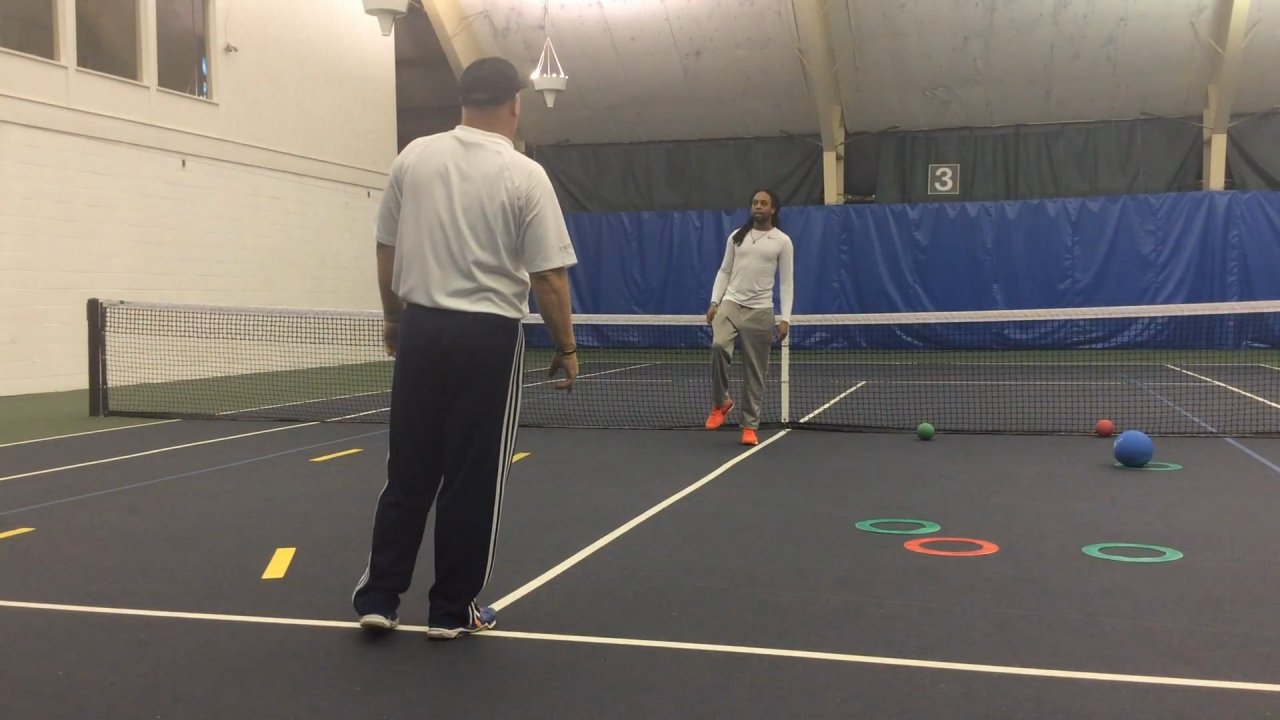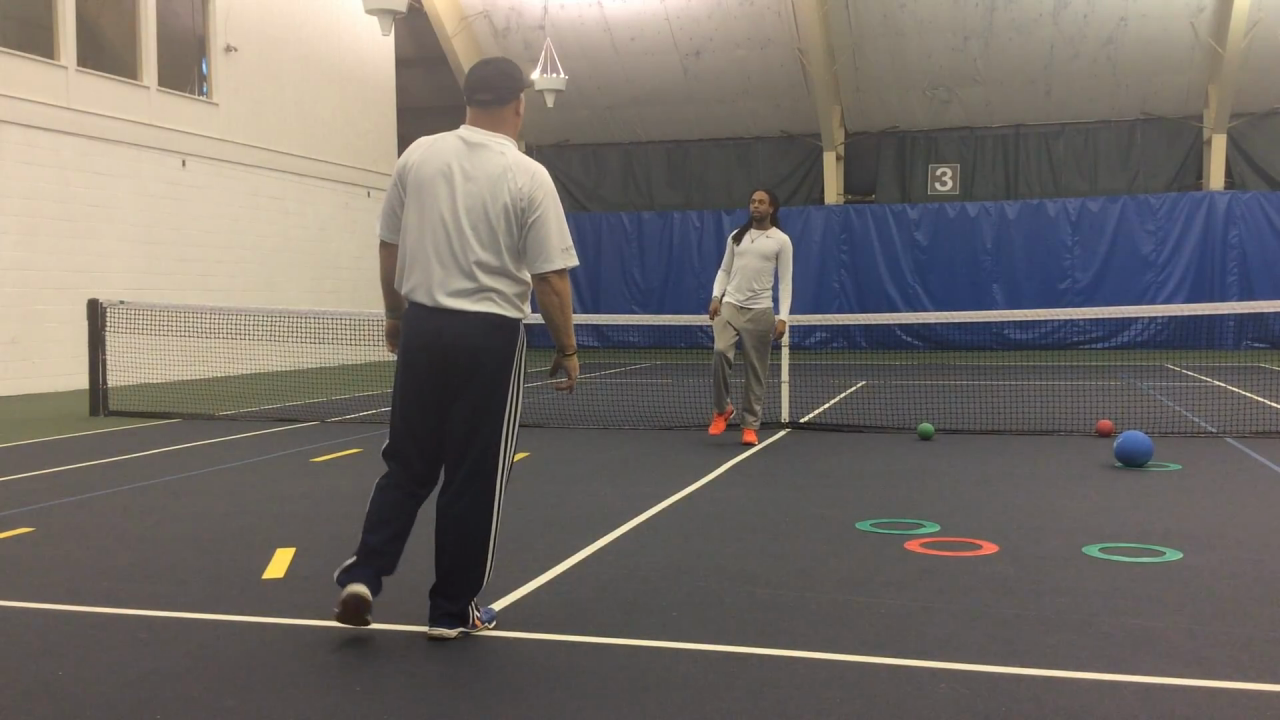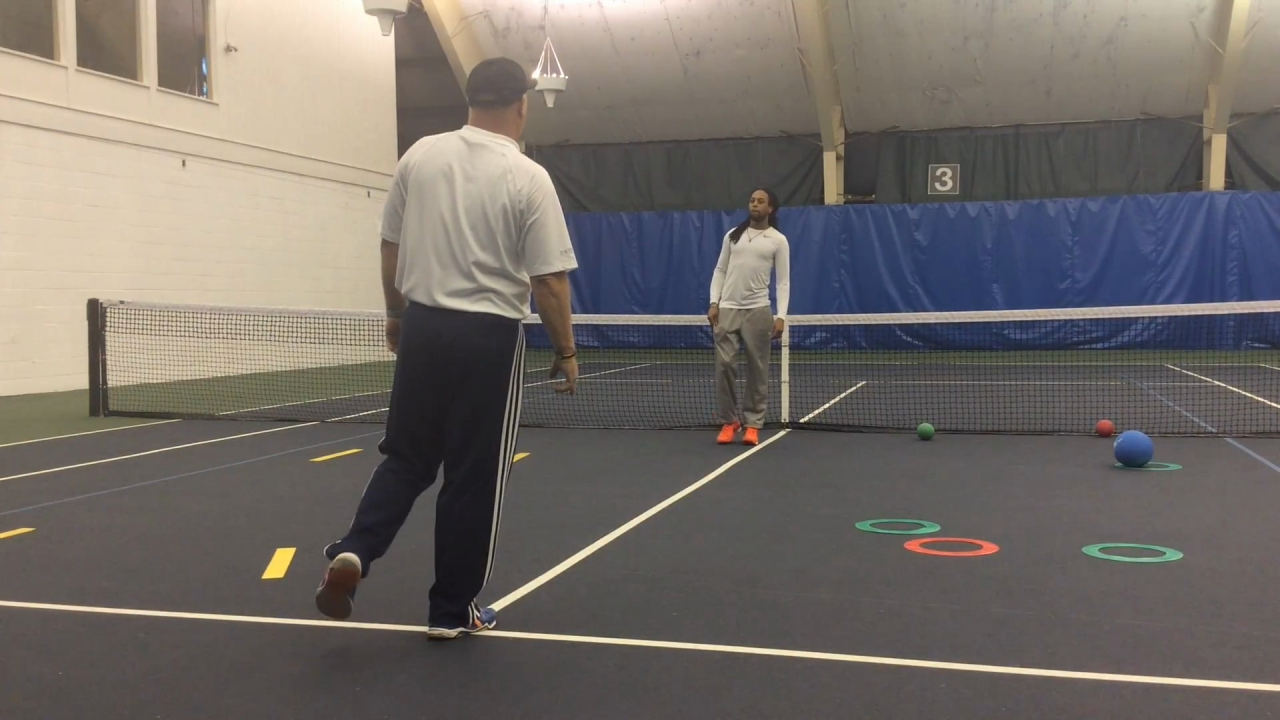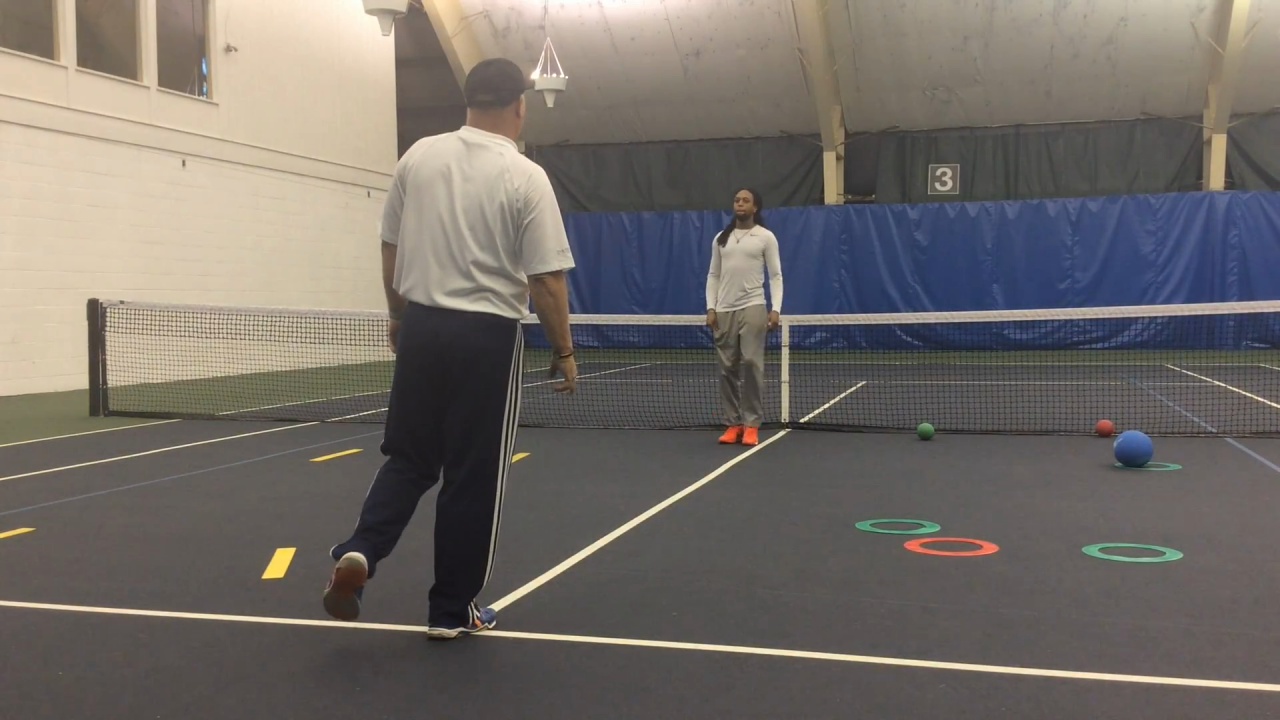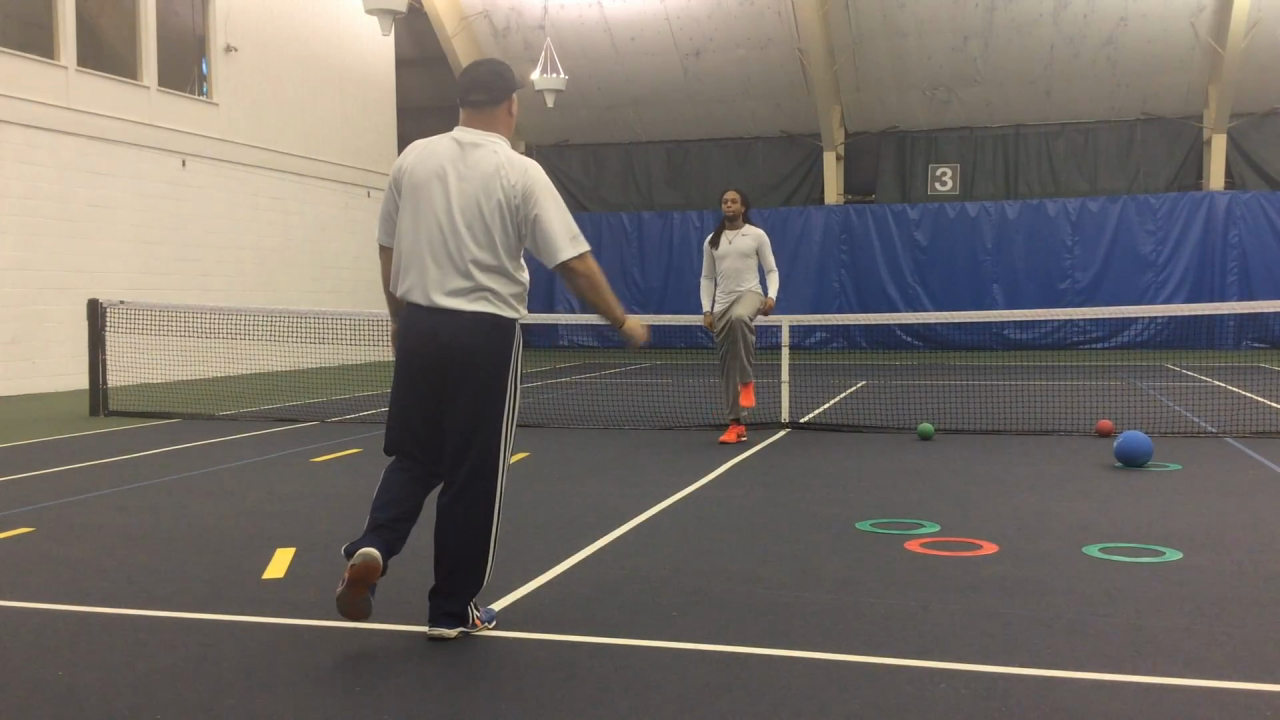
dt=0.3s
person 1, frame 1
left shoulder: (413, 157)
right shoulder: (524, 175)
left elbow: (386, 251)
right elbow: (548, 277)
left wrist: (393, 318)
right wrist: (566, 348)
left hip: (421, 330)
right hip: (488, 336)
left knee: (408, 475)
right knee: (472, 480)
left ankle: (378, 596)
right ankle: (452, 610)
person 1, frame 2
left shoulder: (417, 156)
right shoulder: (528, 176)
left elbow: (389, 250)
right elbow: (551, 279)
left wrist: (395, 316)
right wrist: (567, 349)
left hip: (423, 328)
right hip: (489, 337)
left knee: (407, 466)
right knee: (473, 479)
left ankle: (363, 573)
right ankle: (452, 609)
person 1, frame 3
left shoulder: (419, 156)
right shoulder: (529, 177)
left elbow: (390, 247)
right elbow: (549, 281)
left wrist: (395, 314)
right wrist: (566, 352)
left hip: (422, 327)
right hip: (488, 336)
left knee: (405, 459)
right knee: (473, 479)
left ankle: (353, 553)
right ankle: (452, 610)
person 1, frame 4
left shoulder: (417, 156)
right shoulder: (525, 177)
left elbow: (390, 248)
right elbow: (546, 280)
left wrist: (398, 316)
right wrist: (564, 352)
left hip: (421, 327)
right hip: (486, 336)
left knee: (408, 459)
right knee: (472, 478)
left ankle: (359, 552)
right ankle: (451, 609)
person 1, frame 5
left shoulder: (412, 158)
right shoulder: (520, 172)
left elbow: (388, 252)
right elbow: (574, 263)
left wrist: (400, 318)
right wrist: (622, 320)
left hip: (420, 327)
right hip: (484, 334)
left knee: (412, 458)
right knee: (473, 478)
left ankle: (371, 548)
right ankle: (452, 609)
person 2, frame 1
left shoulder: (783, 241)
right shoulder: (736, 237)
left elbow: (786, 282)
right elbow: (724, 271)
left wrist: (785, 319)
right wrist: (714, 301)
left hip: (760, 311)
right hip: (731, 303)
left knee: (755, 370)
right knee: (719, 346)
left ankle: (749, 427)
right ankle: (721, 403)
person 2, frame 2
left shoulder: (782, 240)
right shoulder: (736, 236)
left elbow: (785, 281)
right elbow: (724, 270)
left wrist: (782, 317)
right wrist: (716, 297)
left hip: (760, 311)
right hip: (730, 305)
left knee: (756, 370)
right knee: (721, 352)
left ankle: (750, 426)
right ankle: (722, 410)
person 2, frame 3
left shoulder: (778, 240)
right shoulder: (733, 235)
left elbow: (783, 281)
right elbow: (720, 271)
left wrist: (781, 316)
right wrist: (714, 302)
left hip: (758, 310)
right hip: (727, 308)
left knee: (757, 368)
right knee: (724, 365)
left ankle: (752, 425)
right ankle: (730, 422)
person 2, frame 4
left shoulder: (766, 237)
right shoulder: (721, 238)
left elbow: (776, 276)
right elbow: (713, 275)
left wrist: (775, 309)
right wrist: (710, 308)
left hip: (753, 307)
right hip: (724, 311)
left knee: (752, 363)
right knee: (727, 369)
left ankle: (752, 425)
right ankle: (735, 424)
person 2, frame 5
left shoulder: (757, 235)
right shoulder: (712, 241)
left elbow: (772, 270)
right elbow: (707, 278)
left wrist: (771, 296)
right wrist: (707, 311)
left hip: (749, 295)
right hip: (722, 306)
left knee: (740, 318)
right knee: (727, 366)
left ankle: (747, 381)
right ankle: (736, 424)
